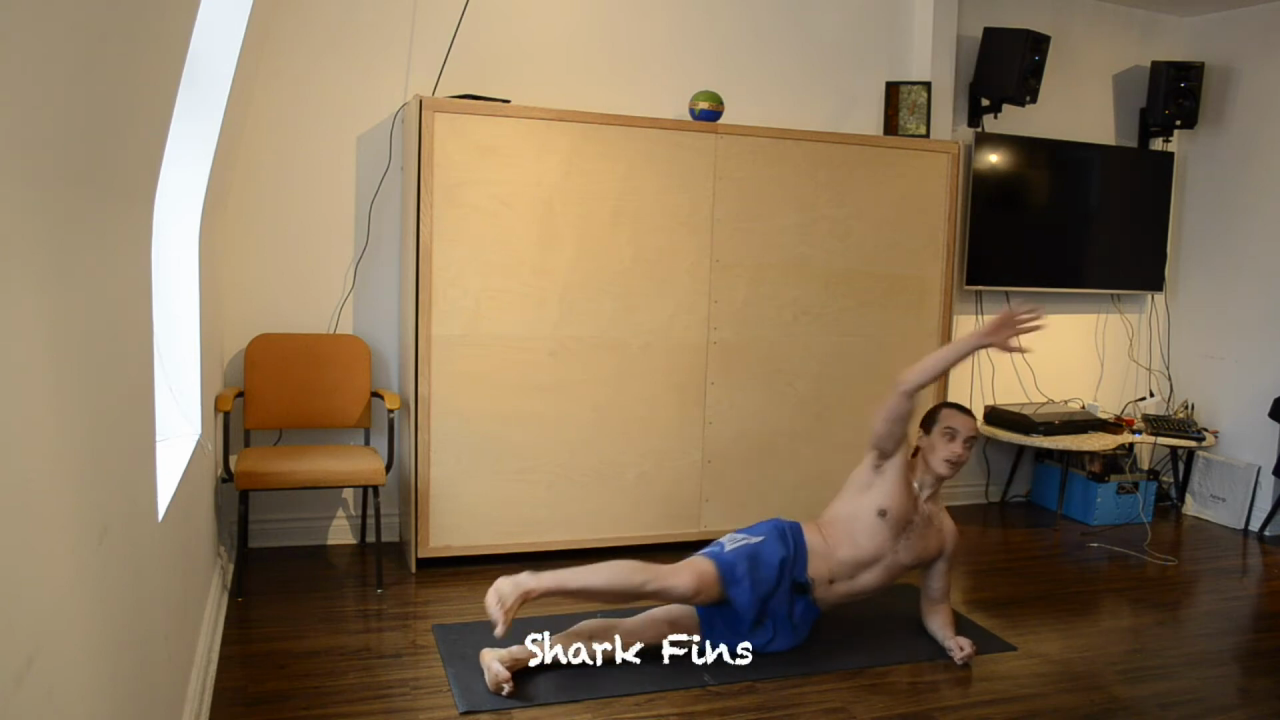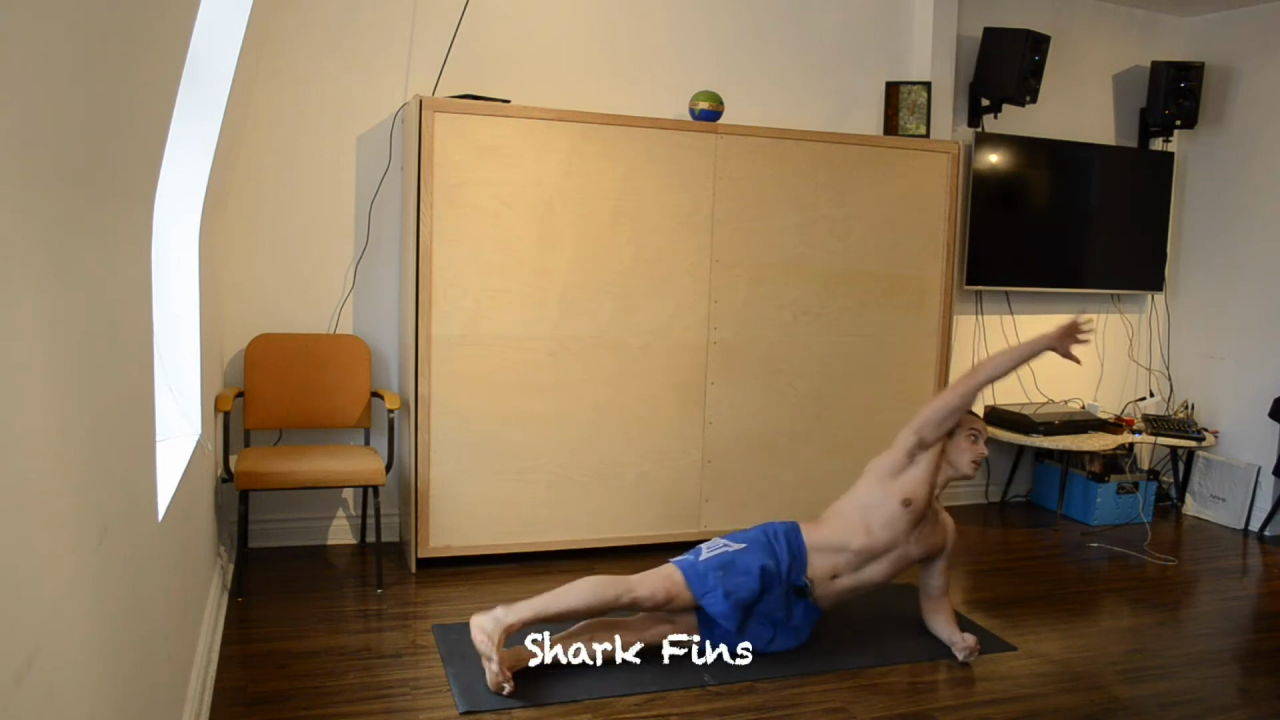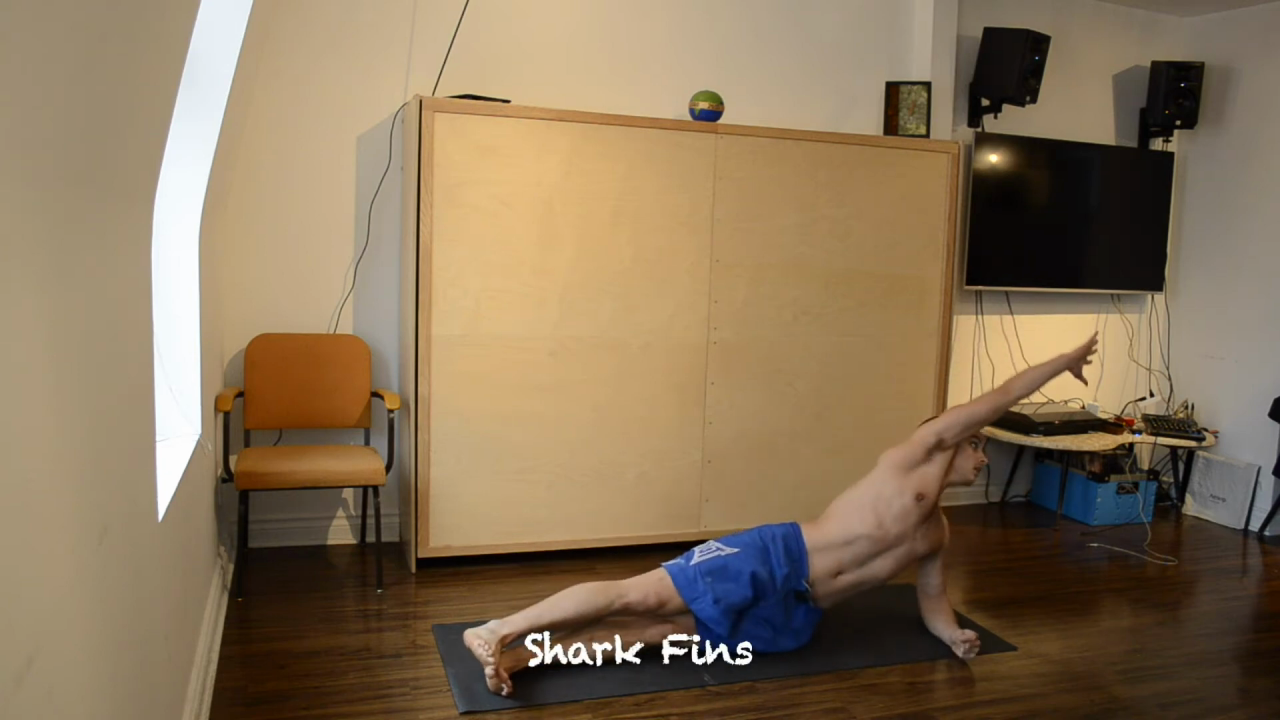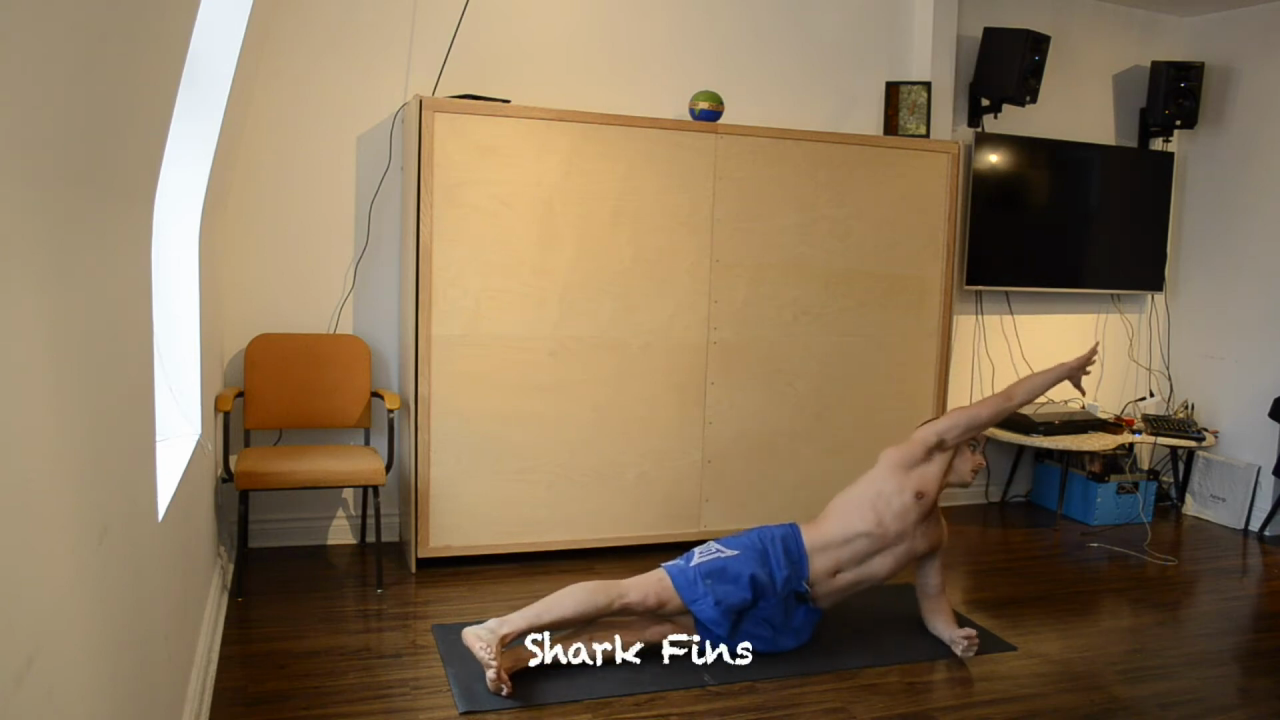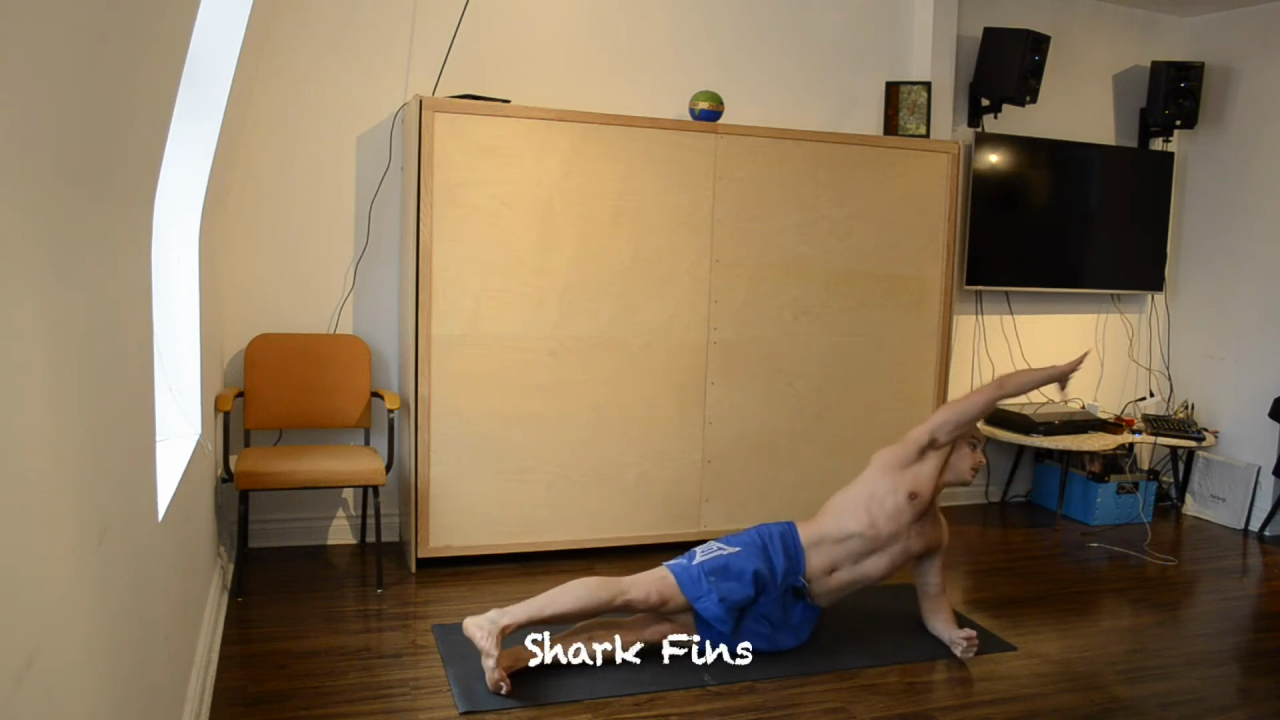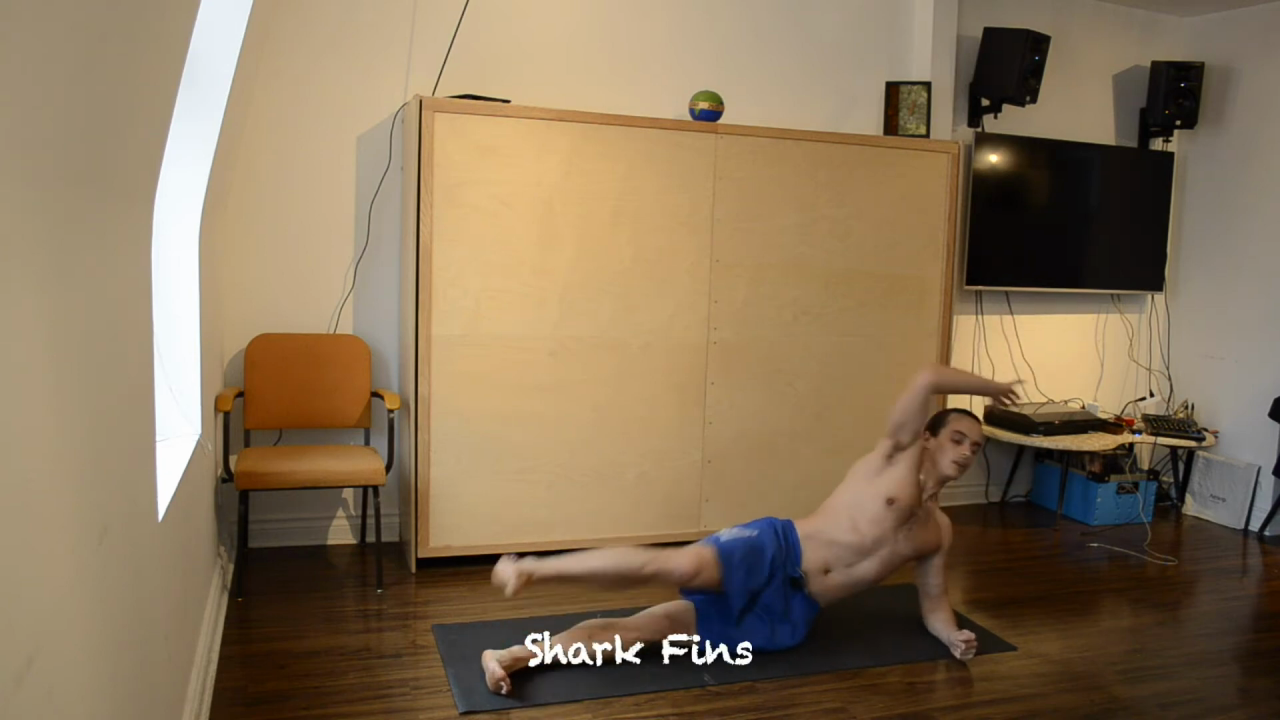
dt=0.2s
person 1, frame 1
left shoulder: (942, 535)
right shoulder: (889, 461)
left elbow: (934, 603)
right elbow: (904, 389)
left wrist: (948, 638)
right wrist: (976, 342)
left hip: (790, 617)
right hip: (777, 554)
left knee: (655, 626)
right knee: (682, 583)
left ankle: (517, 655)
right ankle: (528, 583)
person 1, frame 2
left shoulder: (943, 533)
right shoulder: (913, 454)
left elbow: (934, 600)
right elbow: (966, 384)
left wrist: (953, 635)
right wrist: (1045, 342)
left hip: (790, 615)
right hip: (773, 558)
left knee: (662, 627)
right knee: (649, 592)
left ankle: (519, 654)
right ankle: (502, 623)
person 1, frame 3
left shoulder: (936, 532)
right shoulder: (919, 455)
left elbow: (932, 599)
right elbow: (995, 398)
left wrist: (954, 634)
right wrist: (1064, 362)
left hip: (790, 616)
right hip: (771, 561)
left knee: (664, 627)
right knee: (642, 598)
left ankle: (520, 656)
right ankle: (499, 635)
person 1, frame 4
left shoulder: (934, 532)
right shoulder: (921, 453)
left elbow: (931, 598)
right elbow: (998, 402)
left wrist: (952, 633)
right wrist: (1065, 370)
left hip: (789, 617)
right hip: (771, 561)
left knee: (663, 628)
right knee: (641, 598)
left ankle: (518, 656)
right ankle: (497, 632)
person 1, frame 5
left shoulder: (936, 532)
right shoulder: (919, 454)
left elbow: (932, 599)
right elbow: (984, 396)
left wrist: (952, 632)
right wrist: (1054, 374)
left hip: (790, 612)
right hip: (771, 555)
left knee: (658, 625)
right knee: (643, 598)
left ankle: (515, 656)
right ankle: (501, 625)
person 1, frame 6
left shoulder: (939, 531)
right shoulder: (900, 454)
left elbow: (934, 602)
right elbow: (925, 380)
left wrist: (952, 633)
right wrist: (988, 386)
left hip: (791, 611)
right hip: (771, 556)
left knee: (660, 625)
right knee: (682, 568)
left ankle: (519, 655)
right ankle: (534, 566)
